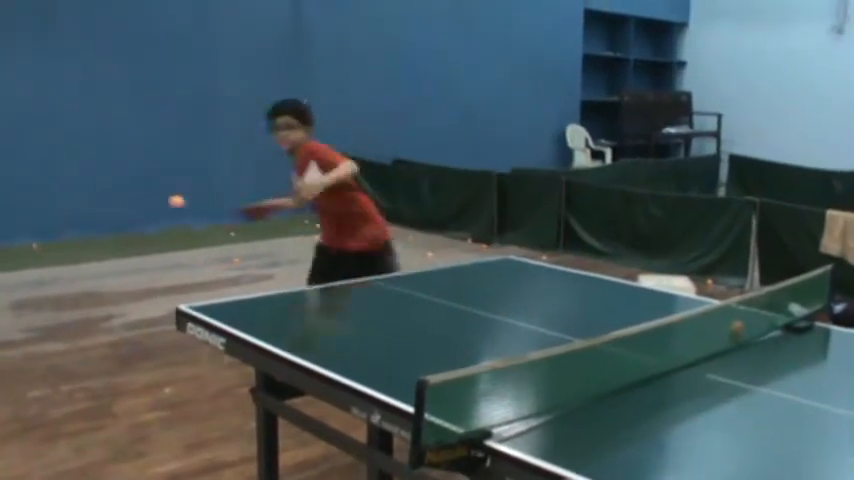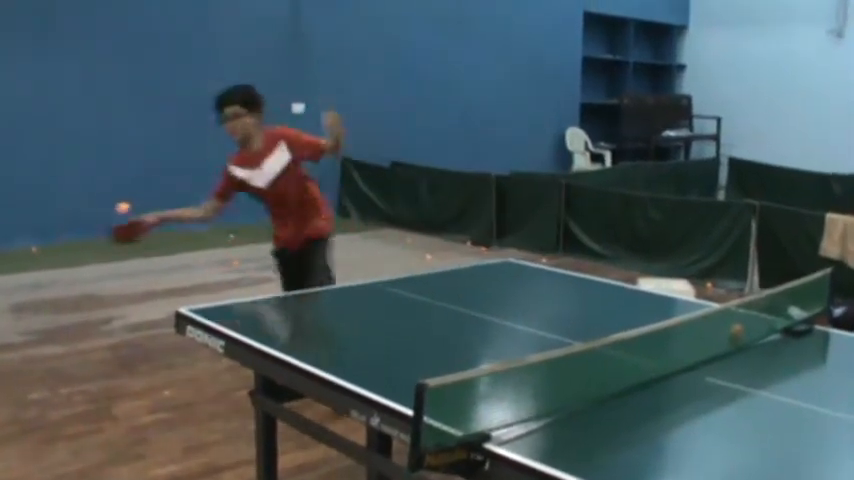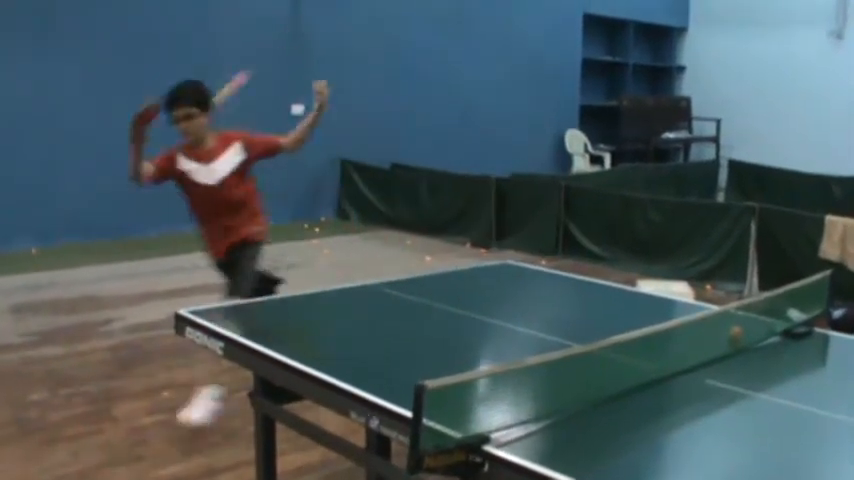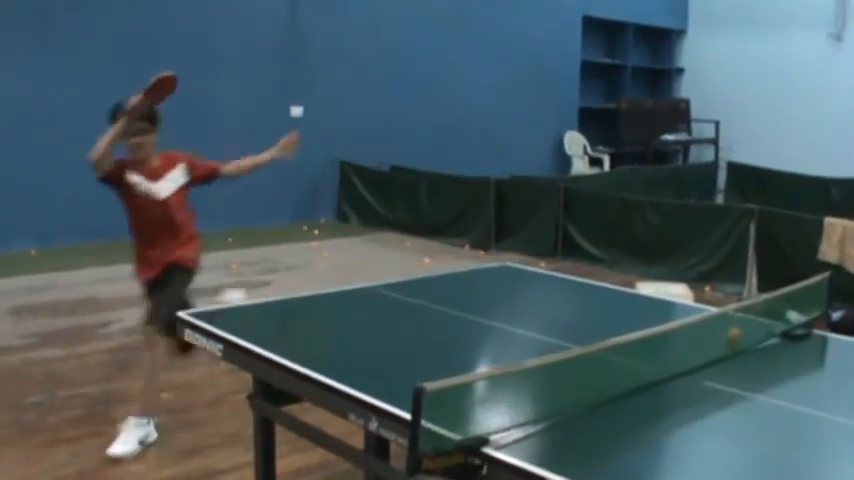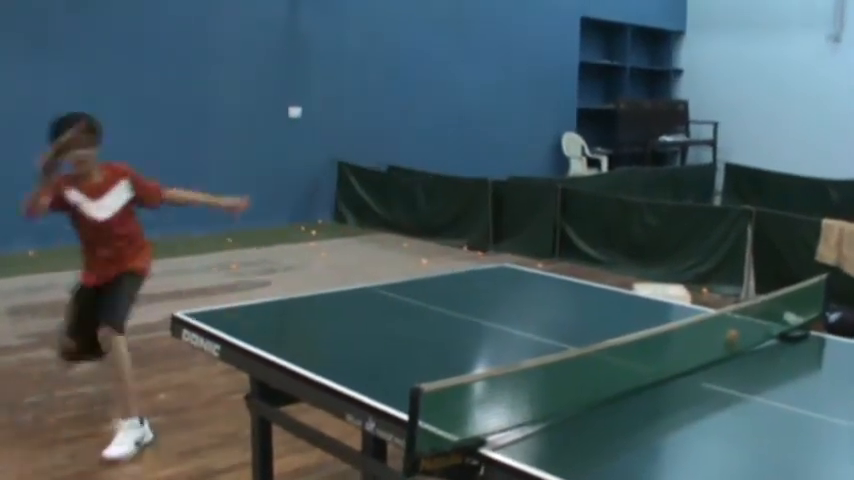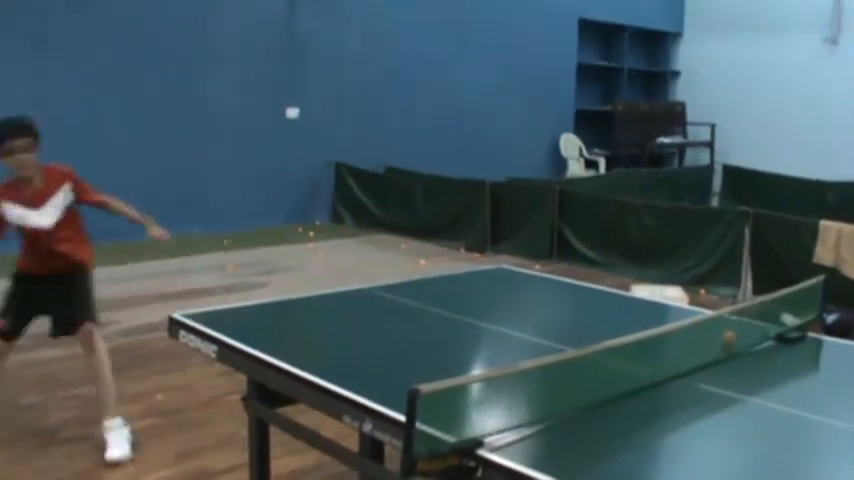
dt=0.1s
person 1, frame 1
left shoulder: (315, 151)
right shoulder: (301, 163)
left elbow: (349, 168)
left wrist: (319, 183)
right wrist: (273, 204)
left hip: (367, 236)
right hip: (334, 241)
person 1, frame 2
left shoulder: (283, 138)
right shoulder: (235, 167)
left elbow: (331, 149)
right elbow: (206, 213)
left wrist: (335, 133)
right wrist: (161, 217)
left hip: (313, 227)
right hip: (287, 237)
left knee: (317, 290)
person 1, frame 3
left shoulder: (236, 142)
right shoulder: (175, 159)
left elbow: (290, 143)
right elbow: (140, 177)
left wrist: (318, 111)
right wrist: (138, 146)
left hip: (248, 233)
right hip: (221, 244)
left knee: (241, 299)
left ankle: (213, 391)
person 1, frame 4
left shoulder: (180, 163)
right shoulder: (121, 172)
left elbow: (227, 170)
right elbow: (96, 161)
left wrist: (275, 152)
right wrist: (124, 119)
left hip: (179, 257)
right hip: (150, 264)
left knee: (155, 325)
right knee: (181, 339)
left ankle: (142, 423)
person 1, frame 5
left shoulder: (121, 176)
right shoulder: (62, 189)
left elbow: (168, 195)
right elbow: (32, 209)
left wrist: (219, 202)
right wrist: (45, 172)
left hip: (127, 268)
right hip: (94, 273)
left knee: (107, 334)
right knee: (71, 349)
left ankle: (132, 425)
person 1, frame 6
left shoulder: (62, 176)
left elbow: (102, 199)
left wrist: (149, 224)
left hip: (71, 263)
right hip: (33, 268)
left knee: (87, 331)
left ankle: (115, 425)
